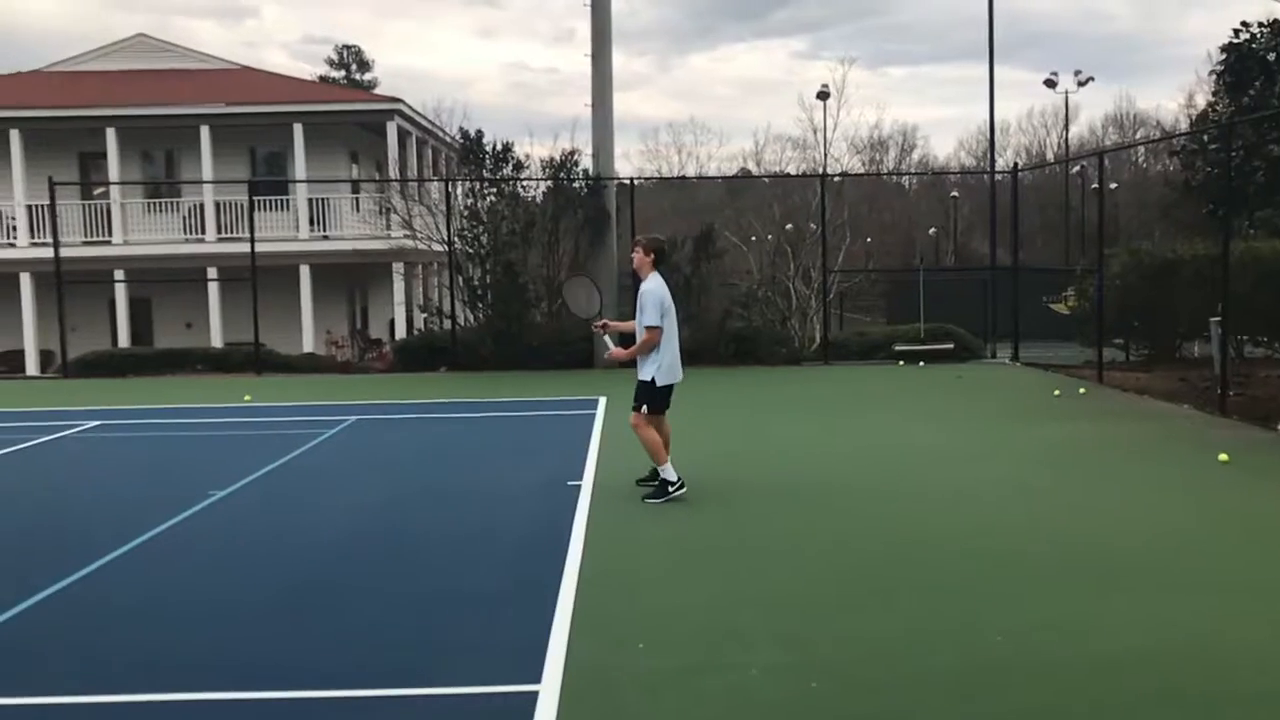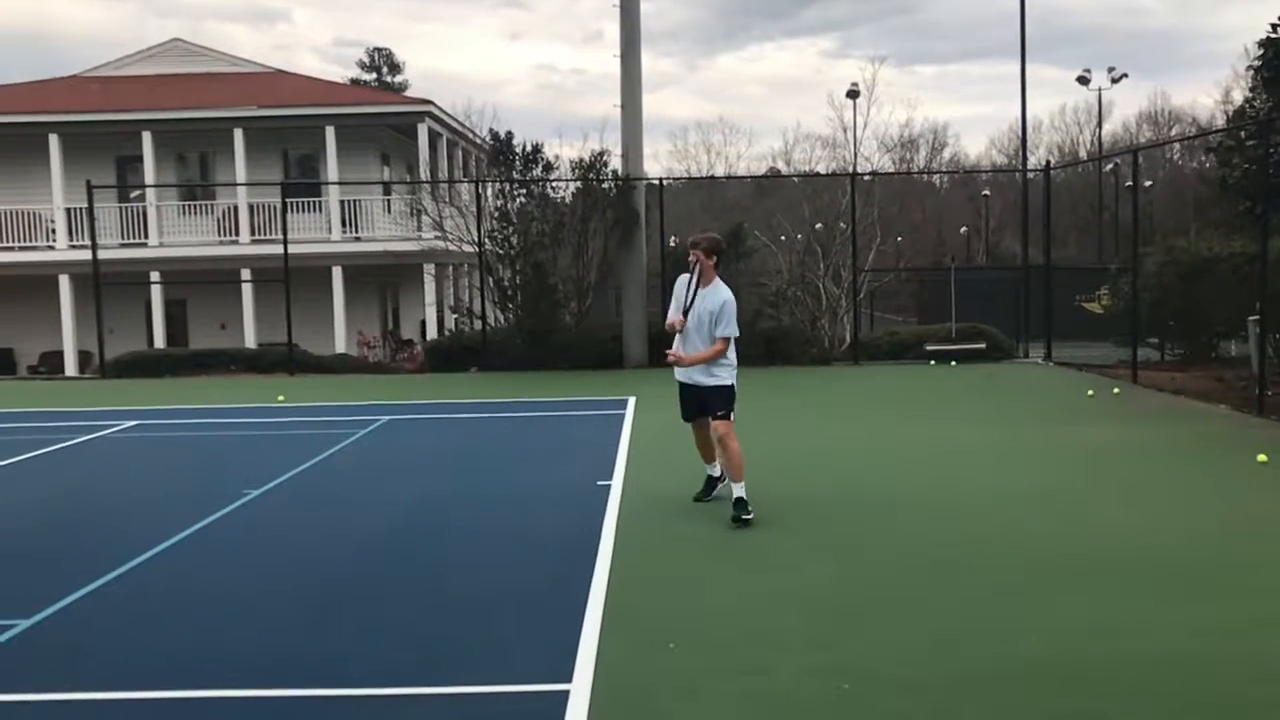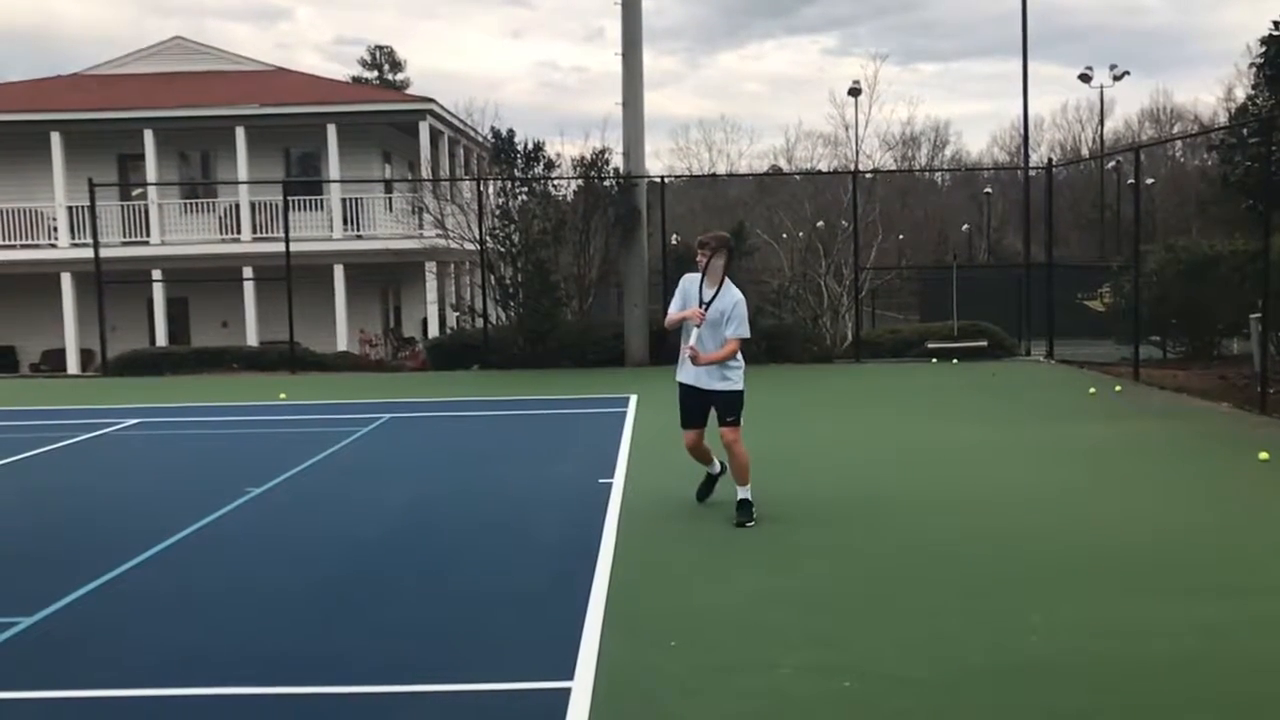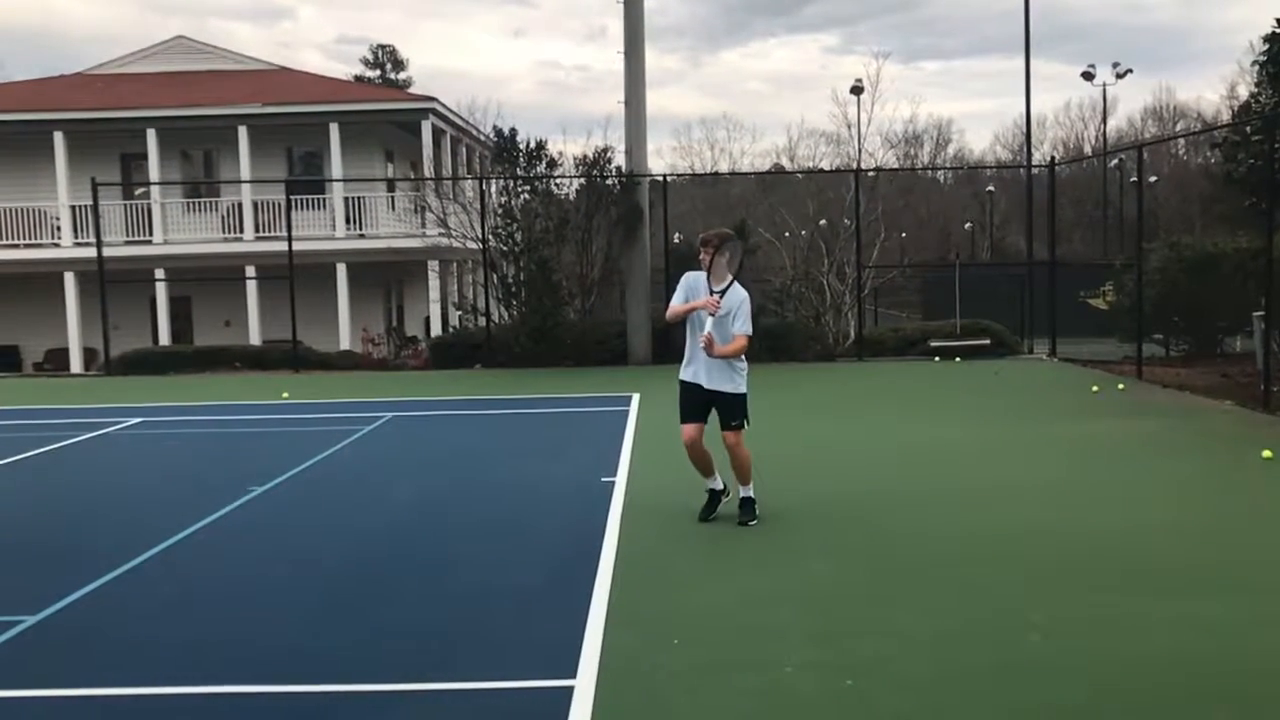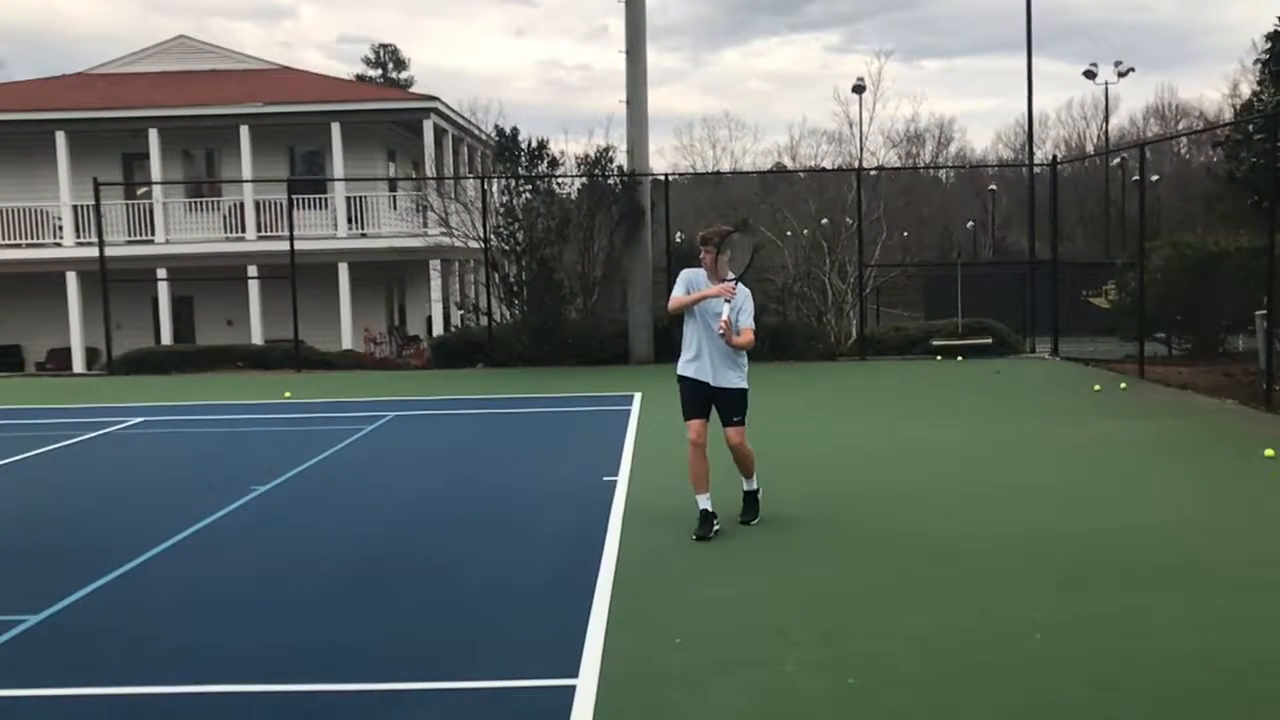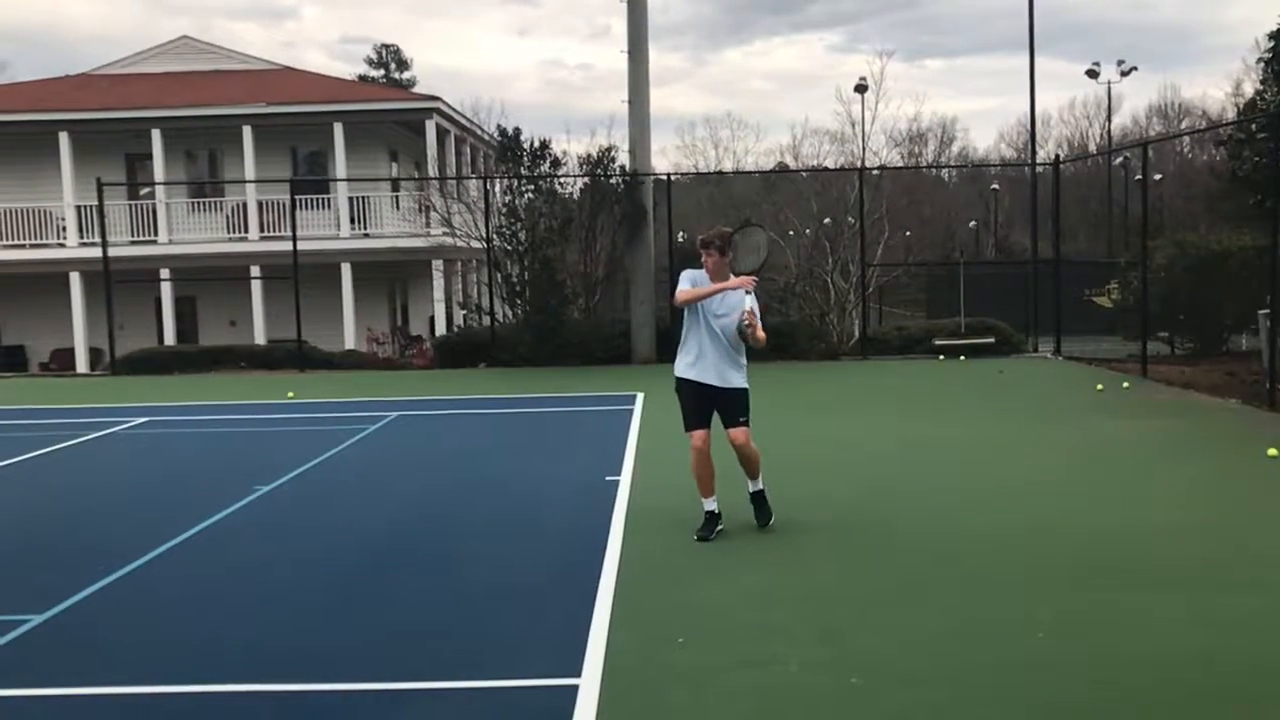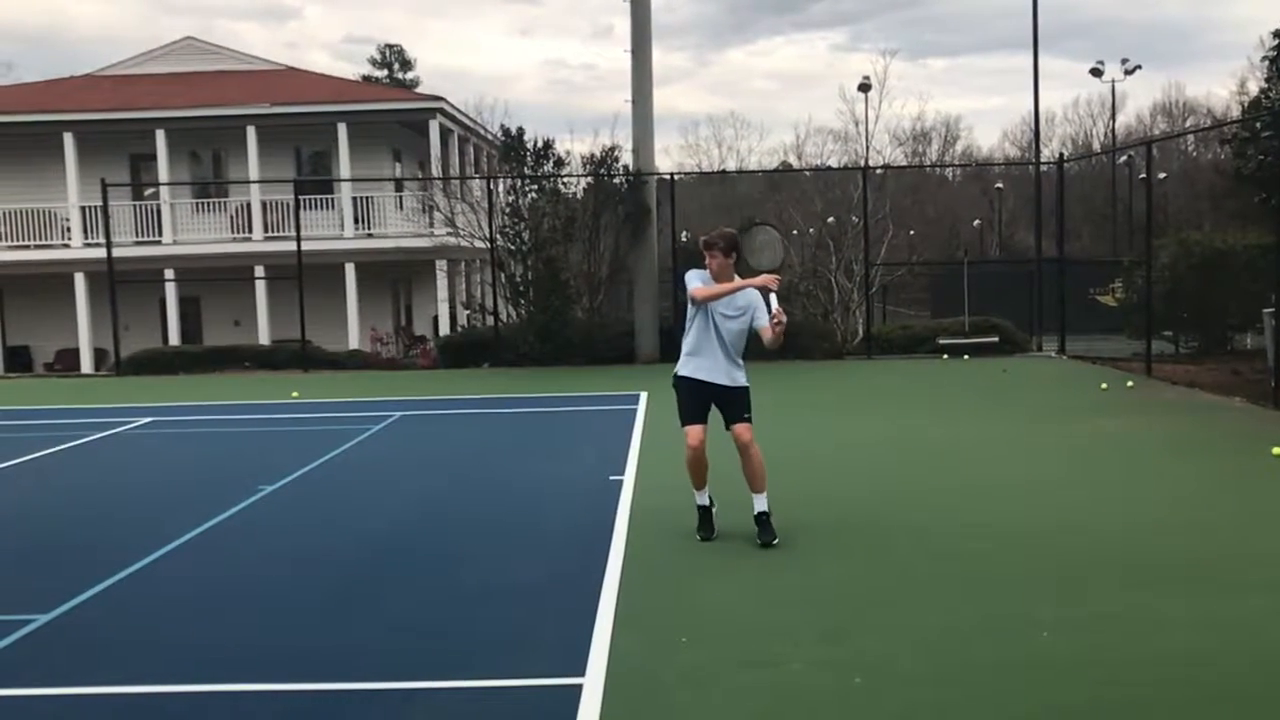
dt=0.7s
person 1, frame 1
left shoulder: (650, 290)
right shoulder: (652, 286)
left elbow: (653, 336)
left wrist: (626, 354)
right wrist: (614, 325)
left hip: (656, 370)
right hip: (661, 368)
left knee: (640, 423)
right knee: (656, 419)
left ankle: (672, 481)
right ankle: (662, 470)
person 1, frame 2
left shoulder: (724, 298)
right shoulder: (683, 282)
left elbow: (722, 346)
right elbow: (668, 325)
left wrist: (688, 360)
right wrist: (675, 321)
left hip: (718, 376)
right hip: (688, 376)
left knee: (723, 432)
right knee: (699, 430)
left ankle: (740, 498)
right ankle: (715, 475)
person 1, frame 3
left shoulder: (734, 298)
right shoulder: (688, 282)
left elbow: (733, 347)
right elbow: (668, 323)
left wrist: (703, 359)
right wrist: (686, 314)
left hip: (726, 380)
right hip: (690, 379)
left knee: (731, 438)
right knee: (692, 442)
left ankle: (745, 500)
right ankle: (715, 469)
person 1, frame 4
left shoulder: (739, 296)
right shoulder: (690, 280)
left elbow: (741, 344)
right elbow: (670, 315)
left wrist: (716, 351)
right wrist: (697, 304)
left hip: (729, 381)
right hip: (693, 377)
left knee: (733, 442)
right knee: (690, 439)
left ankle: (747, 499)
right ankle: (716, 489)
person 1, frame 5
left shoulder: (742, 293)
right shoulder: (689, 277)
left elbow: (749, 340)
right elbow: (673, 306)
left wrist: (732, 340)
right wrist: (708, 292)
left hip: (730, 377)
right hip: (693, 373)
left knee: (736, 441)
right knee: (696, 438)
left ankle: (751, 491)
right ankle: (706, 512)
person 1, frame 6
left shoulder: (744, 295)
right shoulder: (691, 277)
left elbow: (758, 340)
right elbow: (680, 299)
left wrist: (754, 334)
right wrist: (726, 285)
left hip: (731, 379)
right hip: (692, 377)
left knee: (740, 441)
right knee: (699, 444)
left ankle: (757, 490)
right ankle: (711, 514)
person 1, frame 7
left shoulder: (752, 297)
right shoulder: (695, 277)
left elbow: (768, 342)
right elbow: (700, 296)
left wrist: (778, 333)
right wrist: (748, 282)
left hip: (731, 378)
right hip: (692, 375)
left knee: (745, 439)
right knee: (694, 443)
left ankle: (762, 514)
right ankle: (704, 505)
